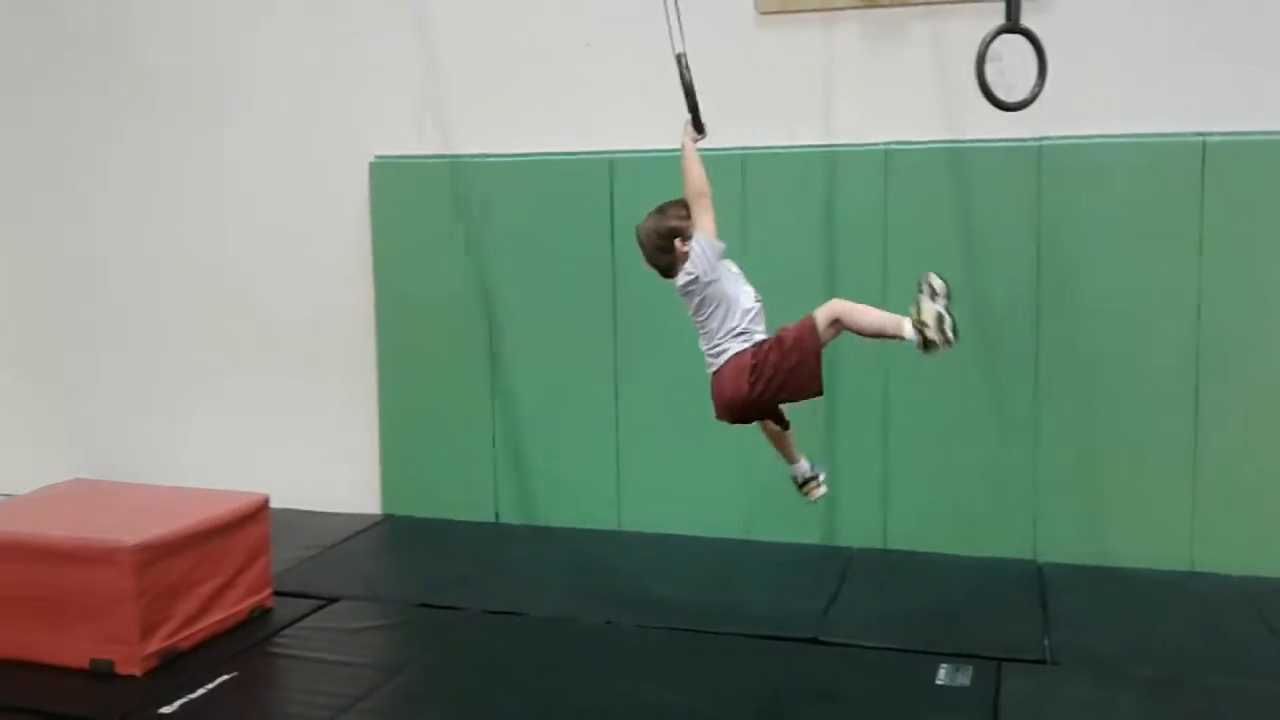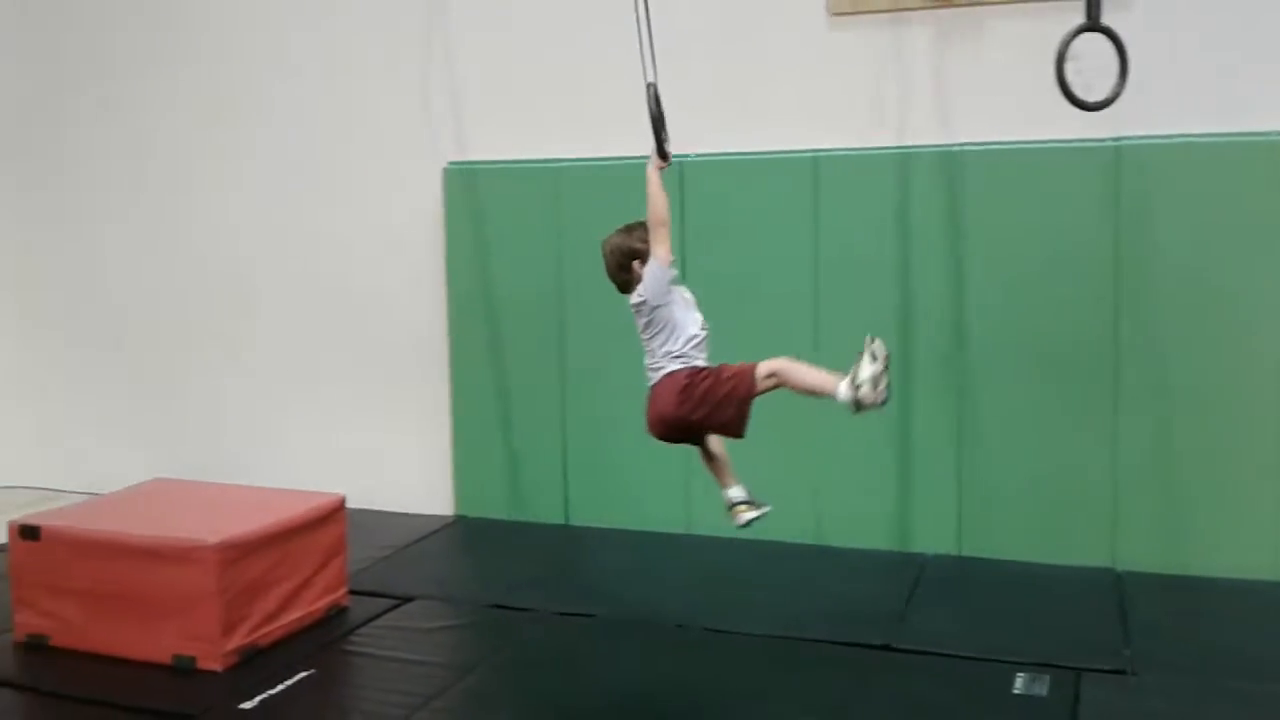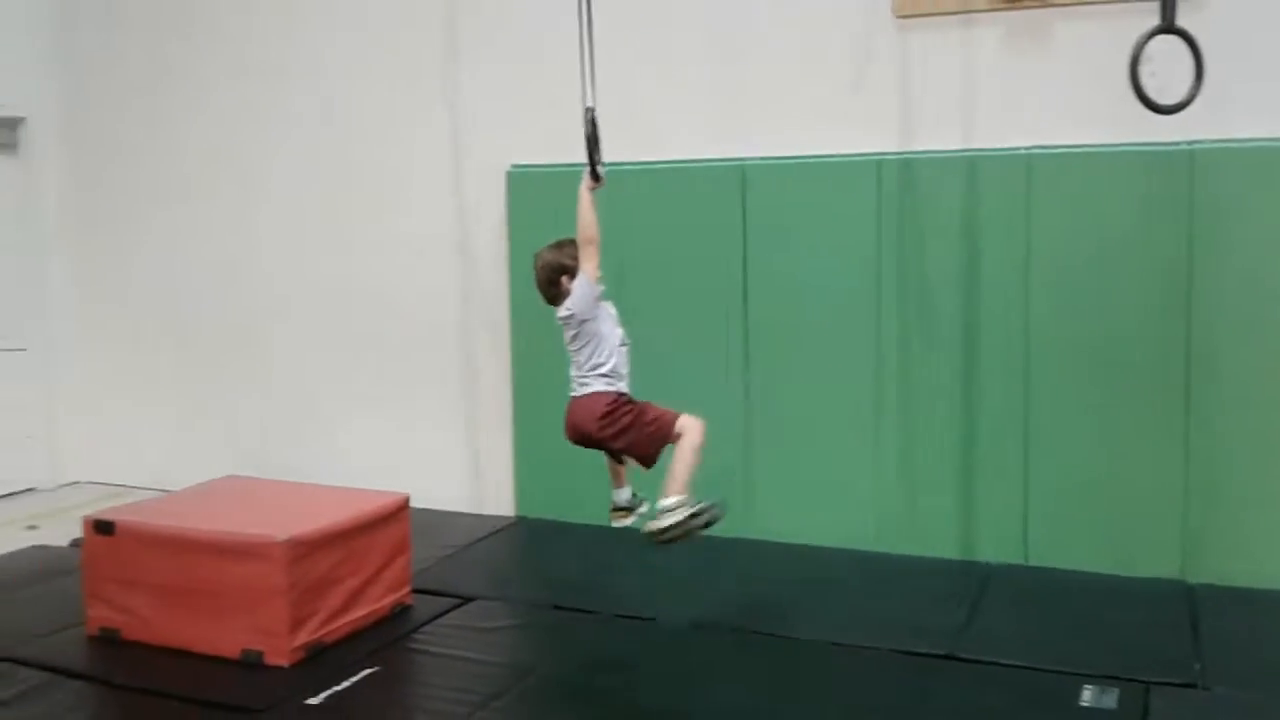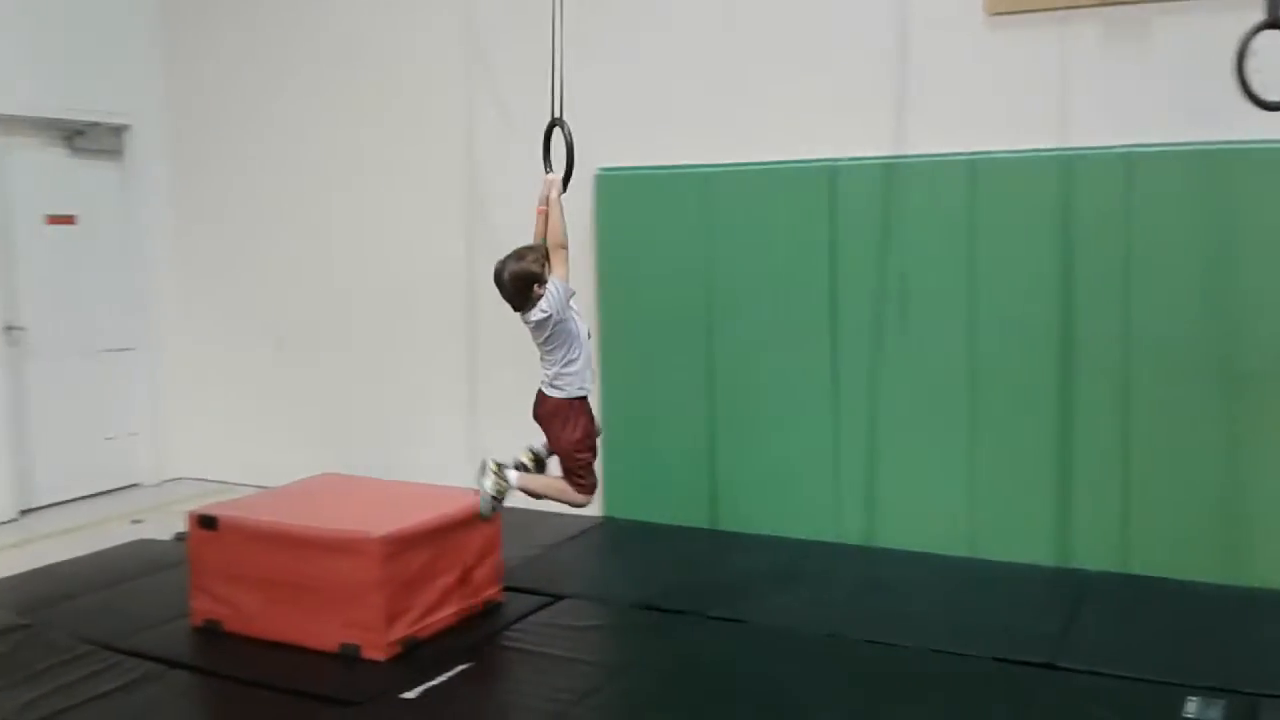
dt=0.3s
person 1, frame 1
left shoulder: (698, 273)
right shoulder: (700, 268)
left elbow: (695, 205)
right elbow: (701, 200)
left wrist: (689, 145)
right wrist: (688, 146)
left hip: (728, 387)
right hip: (747, 372)
left knee: (769, 403)
right knee: (835, 310)
left ankle: (806, 477)
right ankle: (917, 328)
person 1, frame 2
left shoulder: (654, 295)
right shoulder: (651, 292)
left elbow: (656, 230)
right elbow: (660, 228)
left wrist: (658, 172)
right wrist: (654, 172)
left hip: (666, 403)
right hip: (679, 392)
left knee: (709, 428)
right knee: (778, 368)
left ankle: (738, 501)
right ankle: (849, 389)
person 1, frame 3
left shoulder: (578, 308)
right shoulder: (580, 306)
left elbow: (585, 248)
right elbow: (590, 244)
left wrist: (588, 191)
right wrist: (585, 191)
left hip: (583, 412)
right hip: (601, 410)
left knee: (613, 426)
right knee: (691, 426)
left ankle: (622, 503)
right ankle: (671, 509)
person 1, frame 4
left shoulder: (540, 307)
right shoulder: (549, 310)
left elbow: (545, 251)
right elbow: (558, 252)
left wrist: (545, 201)
right wrist: (554, 196)
left hip: (555, 399)
right hip: (563, 407)
left knee: (584, 448)
right knee: (581, 493)
left ankle: (527, 461)
right ankle: (508, 476)
